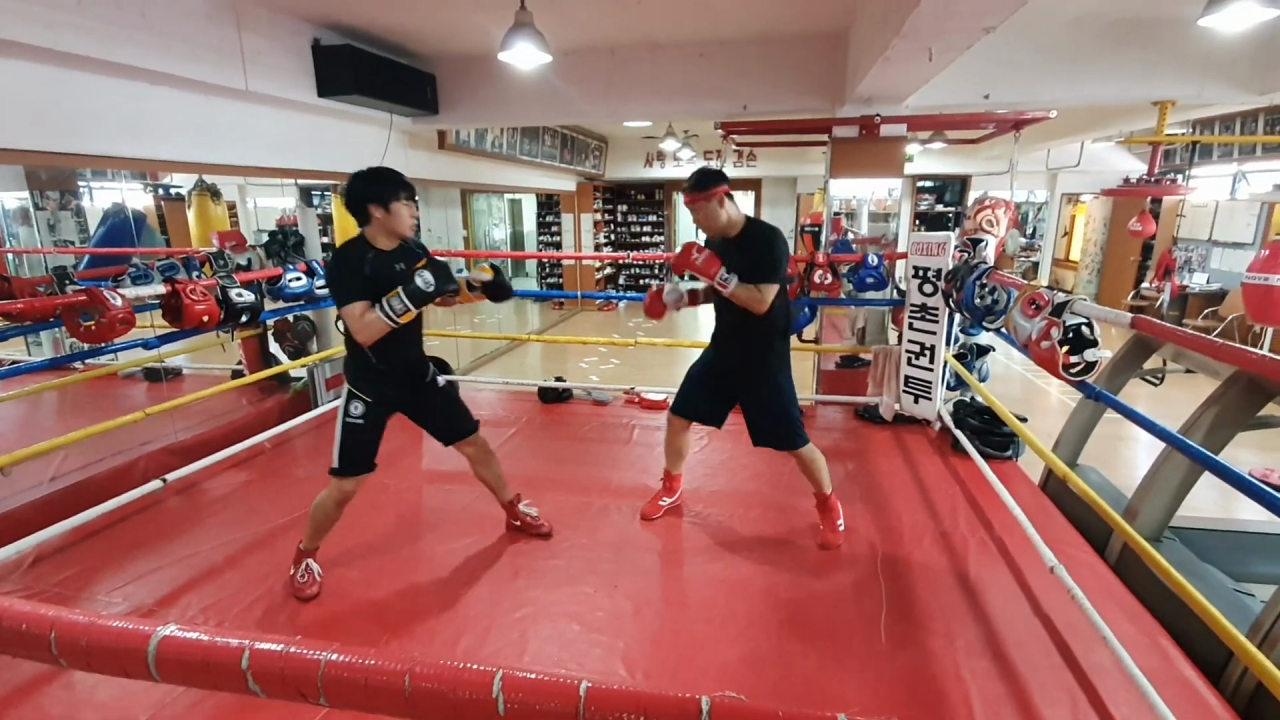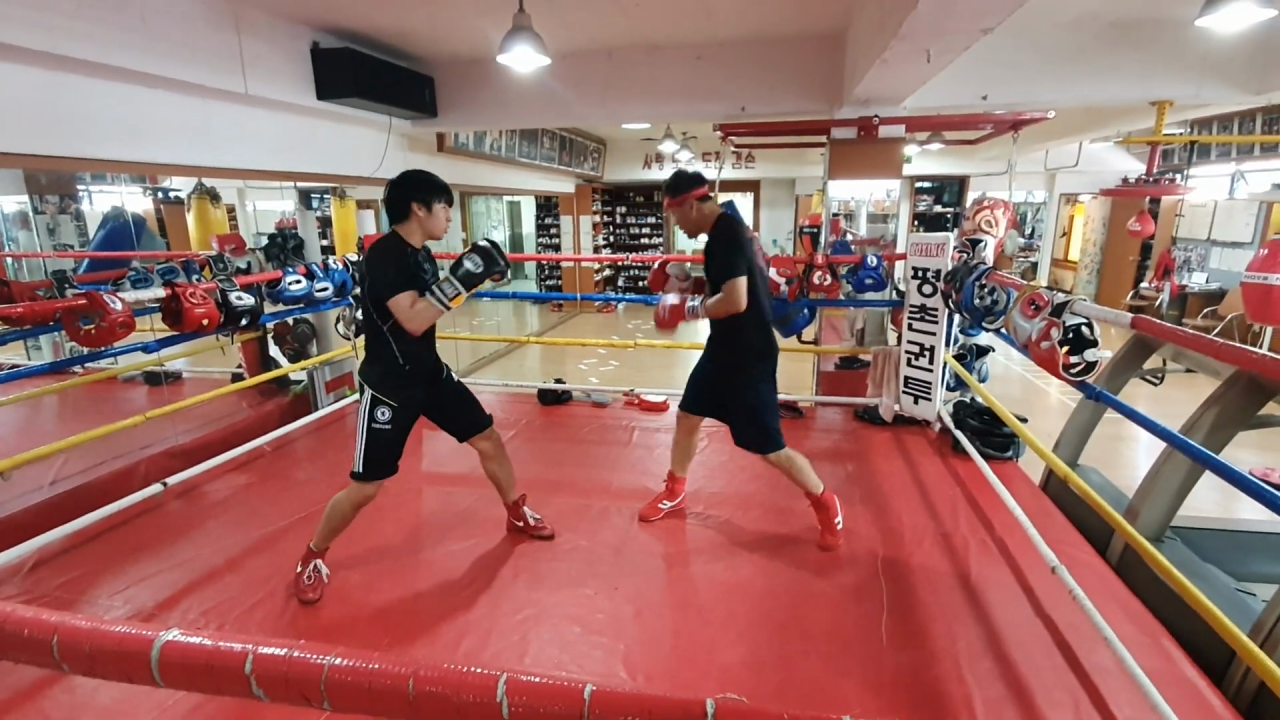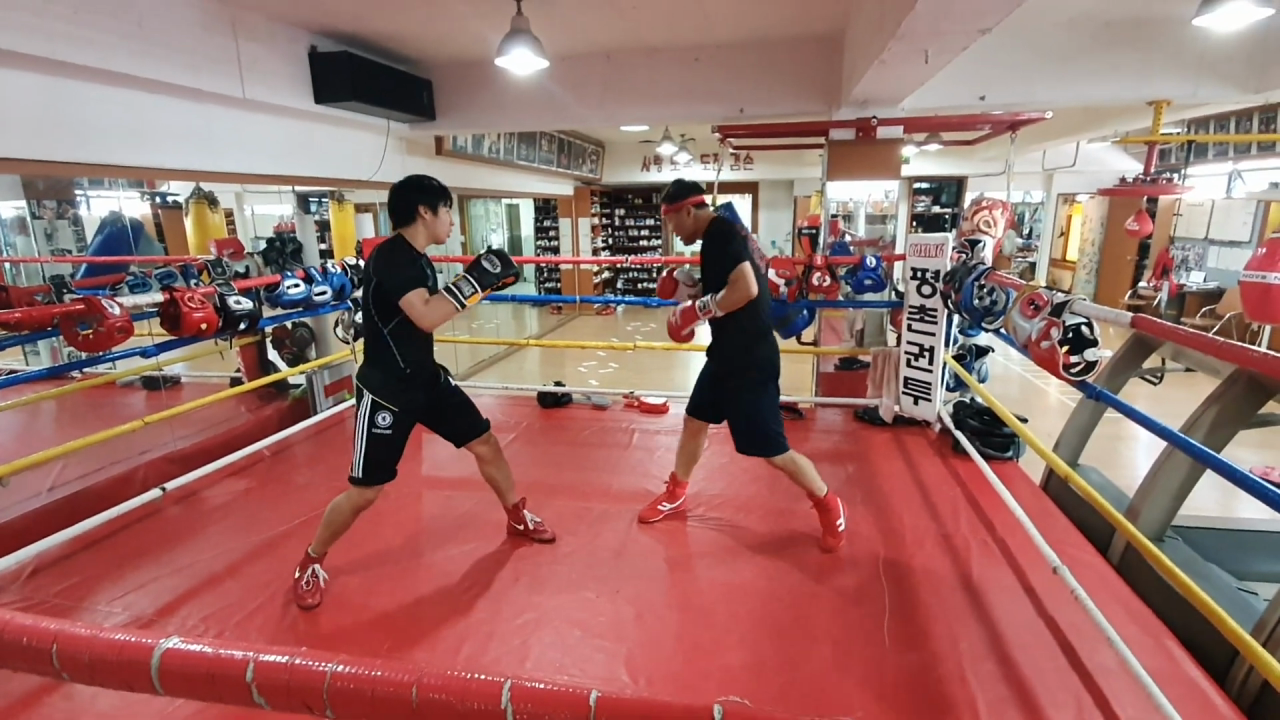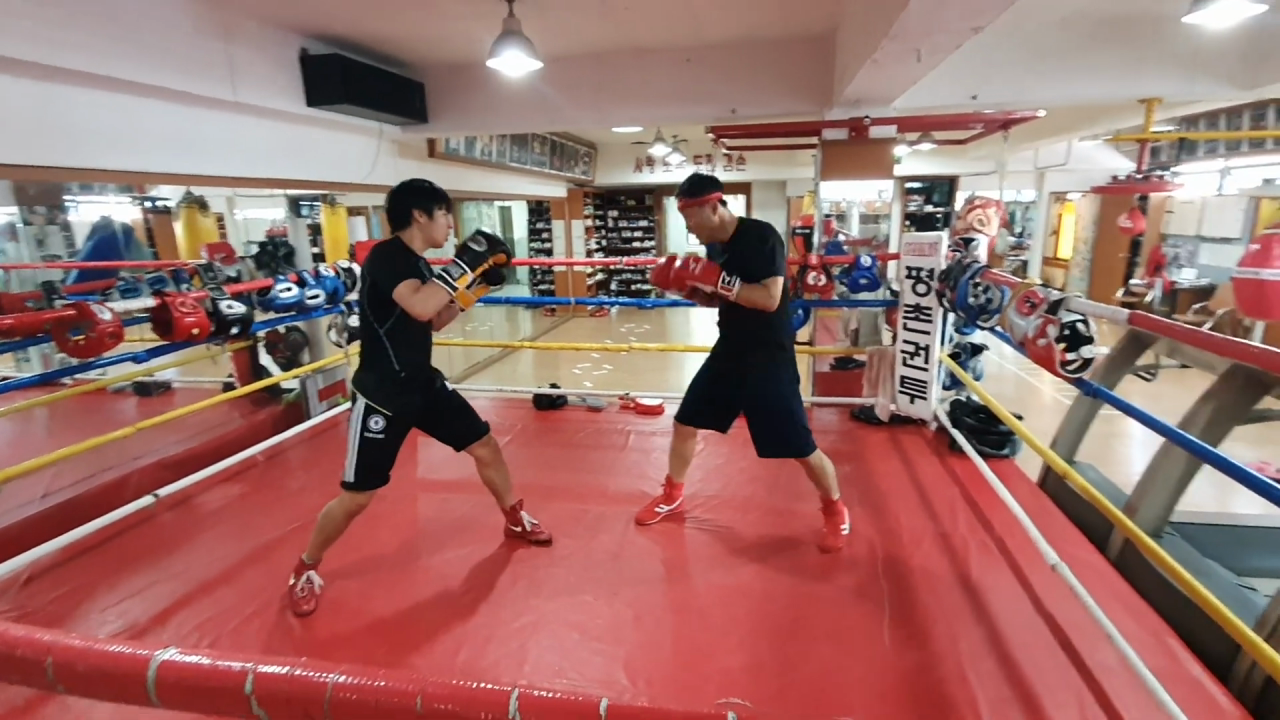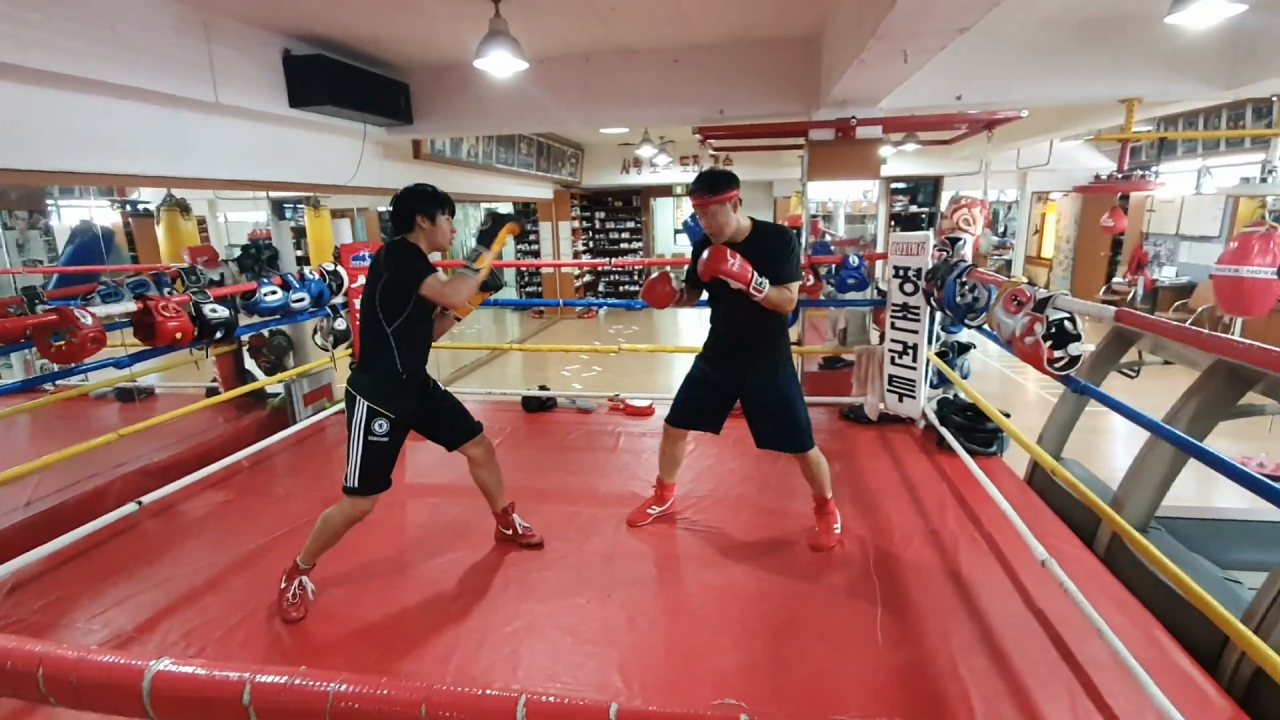
dt=0.2s
person 1, frame 1
left shoulder: (412, 250)
right shoulder: (345, 260)
left elbow: (436, 296)
right elbow: (363, 332)
left wrist: (476, 283)
right wrist: (409, 295)
left hip: (418, 373)
right hip: (369, 385)
left knee: (474, 443)
right knee: (345, 485)
left ankle: (514, 511)
right ankle: (305, 557)
person 1, frame 2
left shoulder: (422, 253)
right shoulder: (383, 256)
right elbow: (415, 322)
left wrist: (473, 274)
right wrist: (461, 276)
left hip: (430, 373)
right hip: (388, 386)
left knee: (489, 440)
right knee: (364, 488)
left ankle: (517, 513)
right ankle: (312, 558)
person 1, frame 3
left shoulder: (417, 258)
right shoulder: (390, 257)
right elbow: (428, 319)
left wrist: (479, 282)
right wrist: (475, 278)
left hip: (426, 378)
right hip: (386, 390)
left knee: (486, 444)
right knee: (364, 492)
left ankle: (517, 517)
right ankle: (311, 562)
person 1, frame 4
left shoulder: (417, 262)
right shoulder: (387, 256)
left elbow: (433, 322)
right elbow: (421, 307)
left wrist: (474, 286)
right wrist: (466, 261)
left hip: (423, 382)
right hip: (382, 393)
left knee: (486, 446)
right knee: (357, 498)
left ankle: (515, 519)
right ankle: (306, 568)
person 1, frame 5
left shoulder: (415, 262)
right shoulder: (397, 256)
left elbow: (428, 331)
right elbow: (454, 293)
left wrist: (473, 298)
right wrist: (490, 243)
left hip: (416, 385)
right hip: (378, 395)
left knee: (480, 446)
right knee: (358, 503)
left ankle: (506, 522)
right ankle: (297, 574)
person 2, frame 1
left shoulder: (768, 239)
right shoulder: (713, 243)
left elbow: (761, 302)
left wrist: (717, 272)
right wrist: (683, 295)
left hip: (766, 360)
right hip: (722, 352)
left knee: (796, 444)
right knee: (677, 419)
left ankle: (828, 506)
right ankle: (671, 488)
person 2, frame 2
left shoulder: (726, 233)
right shoulder: (723, 230)
left elbow: (736, 301)
left wrist: (685, 309)
right wrist: (685, 285)
left hip: (751, 355)
right hip: (723, 347)
left knee: (769, 448)
right knee: (687, 416)
left ankle: (825, 504)
right ankle: (674, 490)
person 2, frame 3
left shoulder: (720, 233)
right shoulder: (724, 233)
left elbow: (747, 289)
left wrist: (697, 308)
left hip: (750, 358)
right hip: (730, 352)
left knee: (772, 449)
right knee: (694, 420)
left ankle: (829, 506)
right ankle: (676, 494)
person 2, frame 4
left shoulder: (761, 236)
right shoulder: (717, 245)
left elbow: (769, 299)
left wrist: (716, 280)
right wrist: (688, 282)
left hip: (770, 360)
right hip: (729, 355)
left knee: (801, 448)
right knee: (684, 425)
left ankle: (835, 511)
right ankle: (672, 495)
person 2, frame 5
left shoulder: (779, 239)
right shoulder: (706, 247)
left elbow: (788, 302)
right elbow: (692, 294)
left wrist: (747, 278)
right wrist: (672, 291)
left hip: (768, 362)
right hip: (717, 356)
left knee: (802, 446)
right knee: (674, 427)
left ankle: (827, 511)
right ankle: (663, 497)
